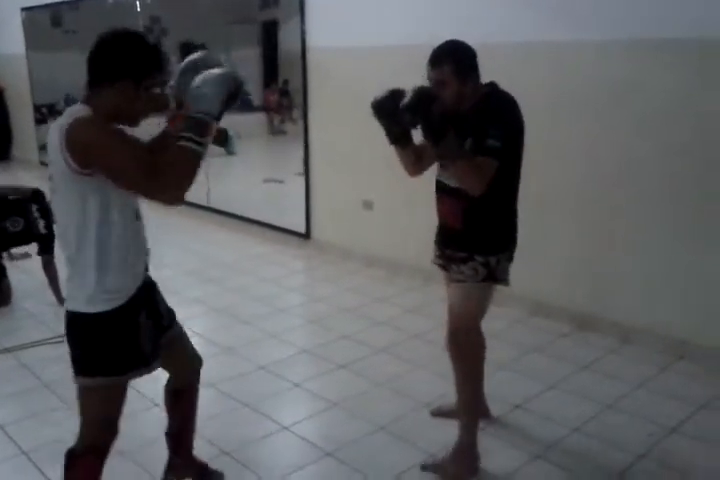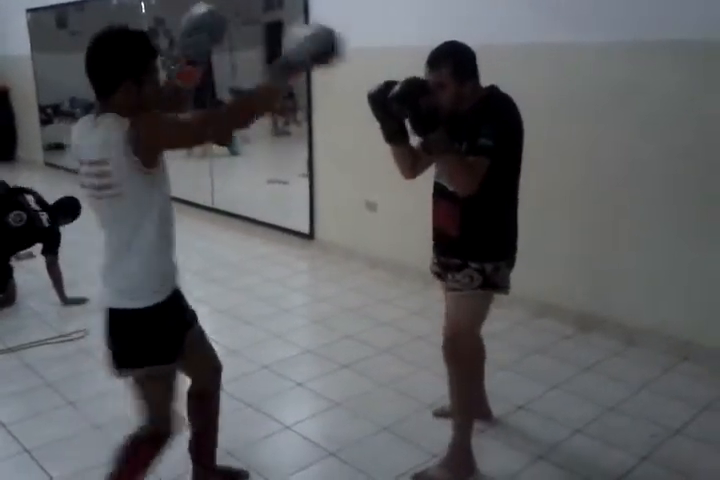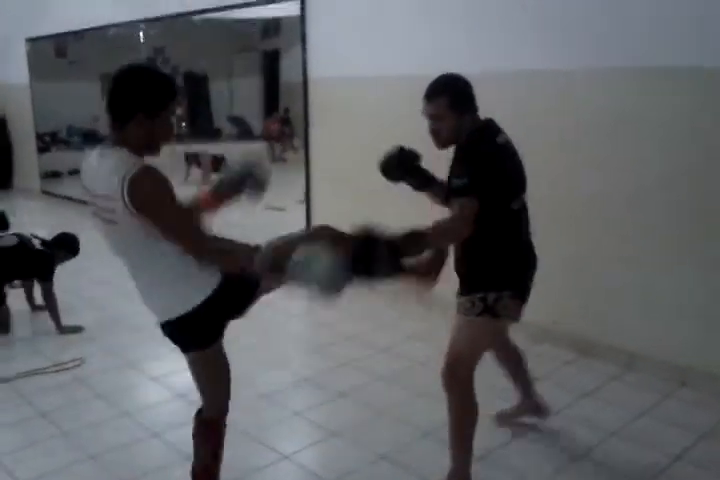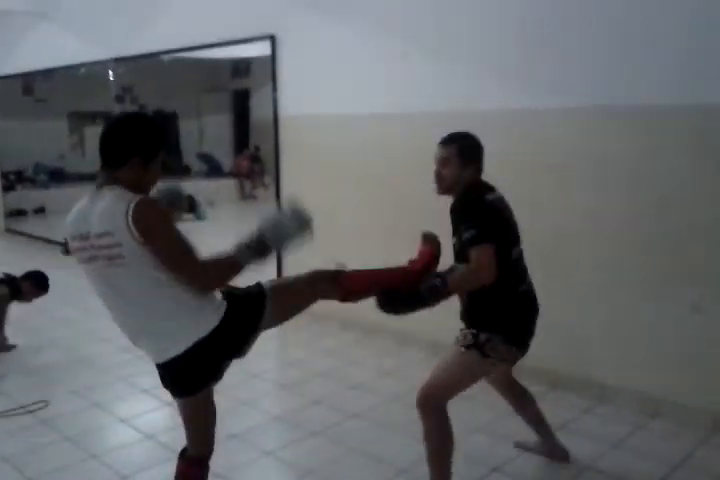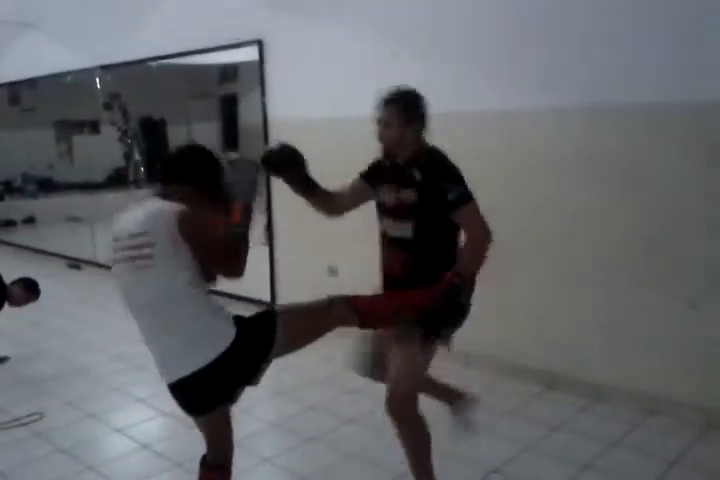
dt=0.3s
person 1, frame 1
left shoulder: (99, 129)
right shoulder: (85, 132)
left elbow: (149, 157)
right elbow: (168, 188)
left wrist: (192, 112)
right wrist: (201, 119)
left hip: (133, 289)
right hip: (103, 310)
left knee: (187, 368)
right knee: (98, 433)
person 1, frame 2
left shoulder: (85, 131)
right shoulder: (138, 133)
right elbow: (228, 120)
right wrist: (293, 65)
left hip: (144, 296)
right hip: (145, 306)
left knee: (208, 372)
right knee: (158, 425)
person 1, frame 3
left shoulder: (94, 167)
right shoulder: (140, 178)
right elbow: (201, 247)
left wrist: (220, 189)
right wrist: (285, 263)
left hip: (175, 314)
right hip: (206, 293)
left knee: (214, 404)
right knee: (323, 237)
right ankle: (409, 271)
person 1, frame 4
left shoulder: (74, 223)
right shoulder: (143, 210)
right elbow: (201, 278)
right wrist: (261, 242)
left hip: (173, 357)
right hip: (212, 327)
left knee: (197, 447)
right knee: (320, 282)
right ankle: (414, 271)
person 1, frame 5
left shoulder: (122, 225)
right shoulder: (179, 218)
right elbow: (233, 268)
left wrist: (228, 214)
right wrist: (241, 209)
left hip: (183, 377)
right hip: (224, 350)
right knee: (337, 308)
right ankle: (435, 296)
person 2, frame 1
left shoulder: (500, 112)
right shoulder: (450, 112)
left elbow: (477, 183)
right elbow: (415, 166)
left wrist: (441, 137)
right wrist: (397, 129)
left hip: (485, 244)
right hip: (453, 236)
left knee: (460, 336)
right knee: (464, 325)
right ankle: (474, 402)
person 2, frame 2
left shoulder: (498, 114)
right shoulder: (451, 114)
left elbow: (466, 181)
right elbow: (410, 169)
left wrist: (430, 132)
right wrist: (393, 127)
left hip: (483, 250)
right hip: (451, 243)
left knee: (456, 343)
right knee: (465, 332)
right ankle: (477, 403)
person 2, frame 3
left shoulder: (476, 152)
right shoulder: (486, 140)
left elbow: (461, 225)
right elbow: (458, 200)
left wrist: (402, 244)
right wrist: (420, 178)
left hip: (497, 277)
right hip: (506, 265)
left knee: (455, 372)
right knee: (494, 337)
right ankle: (530, 400)
person 2, frame 4
left shoulder: (470, 206)
right shoulder: (482, 199)
left elbow: (483, 272)
left wrist: (430, 290)
right wrist: (441, 273)
left hip: (496, 323)
right hip: (512, 314)
left knee: (430, 400)
right knee: (502, 382)
right ankle: (551, 444)
person 2, frame 5
left shoulder: (436, 171)
right shoulder: (384, 168)
left elbow: (479, 233)
right elbow: (333, 206)
left wrist: (457, 287)
right wrist: (297, 178)
right hip: (398, 293)
left knee: (399, 402)
right knee: (376, 368)
right ankle: (455, 398)
